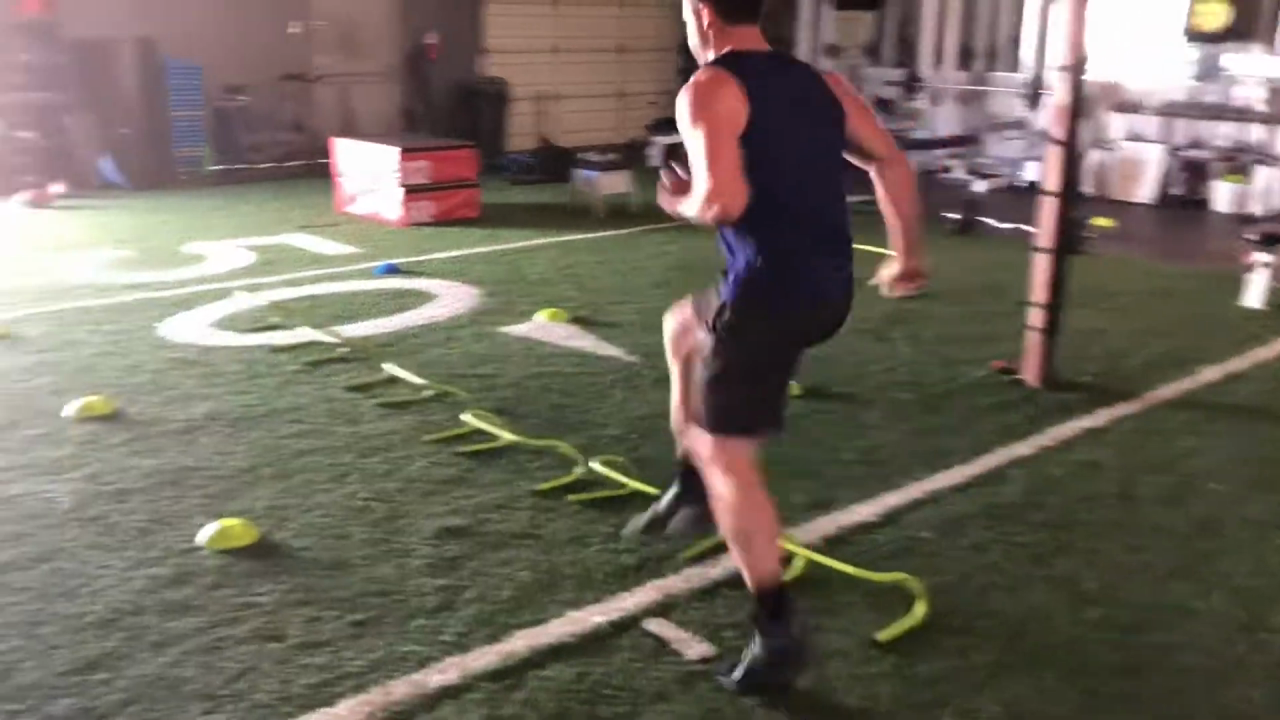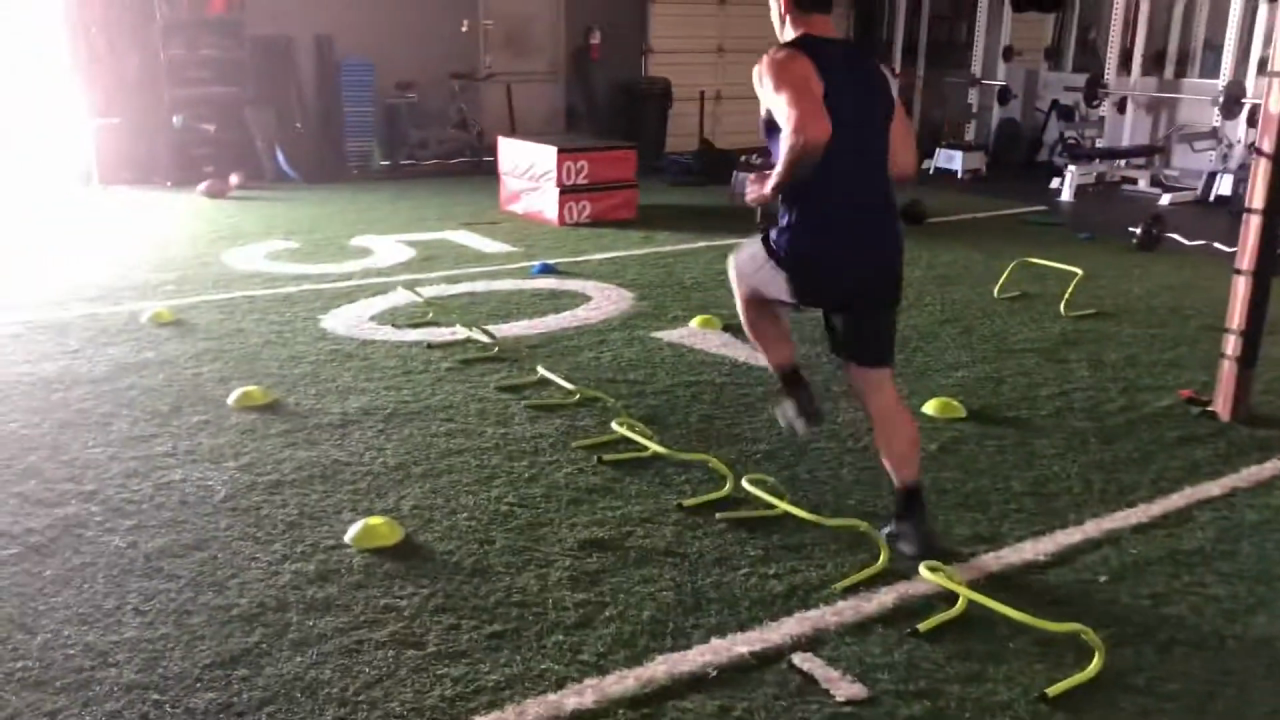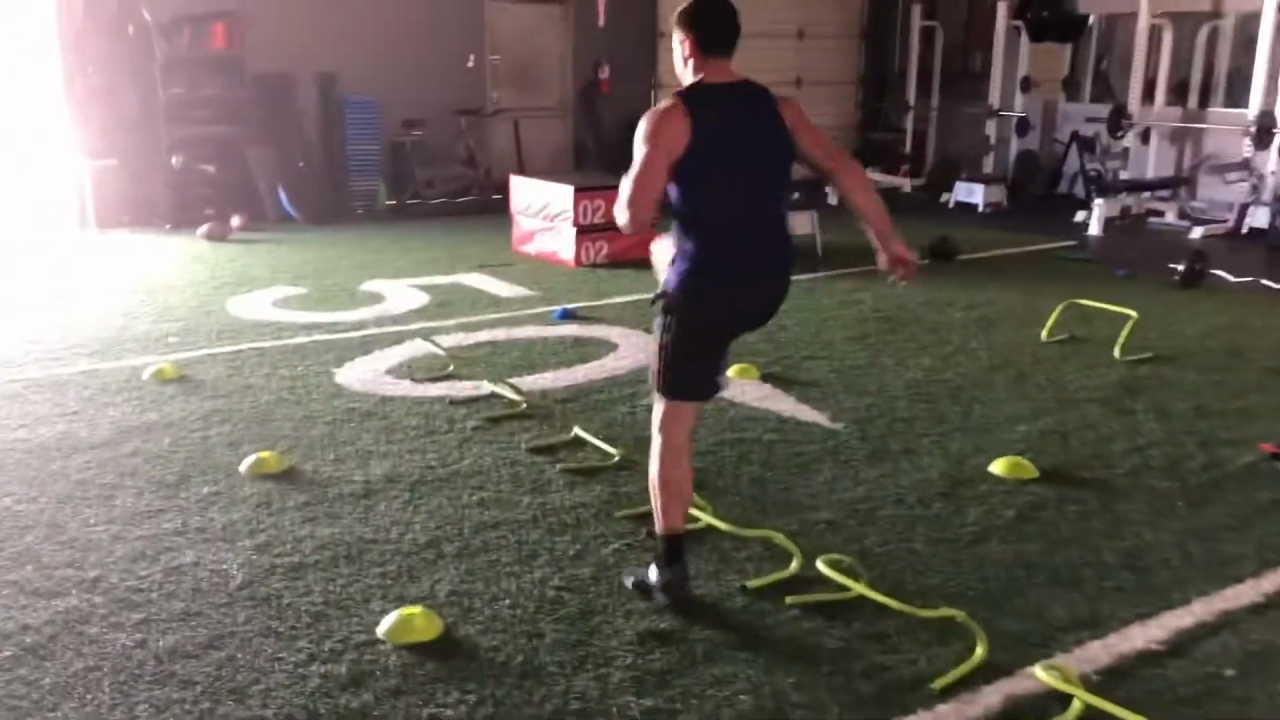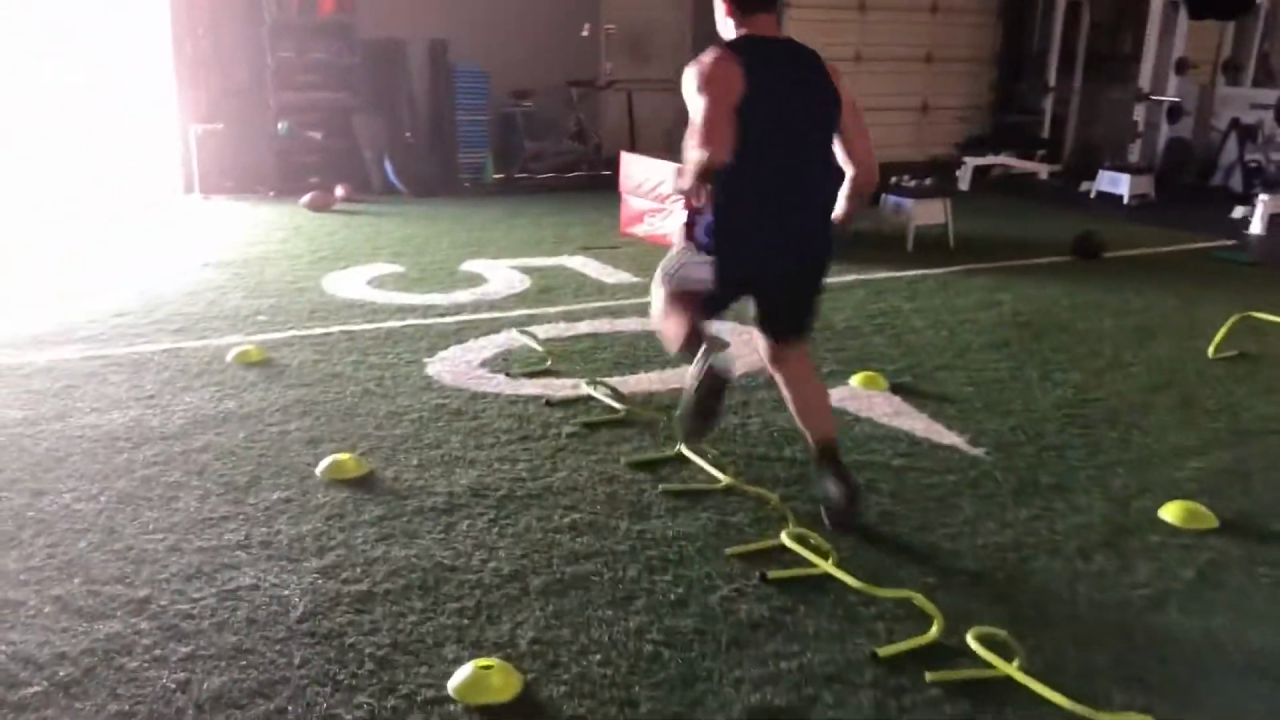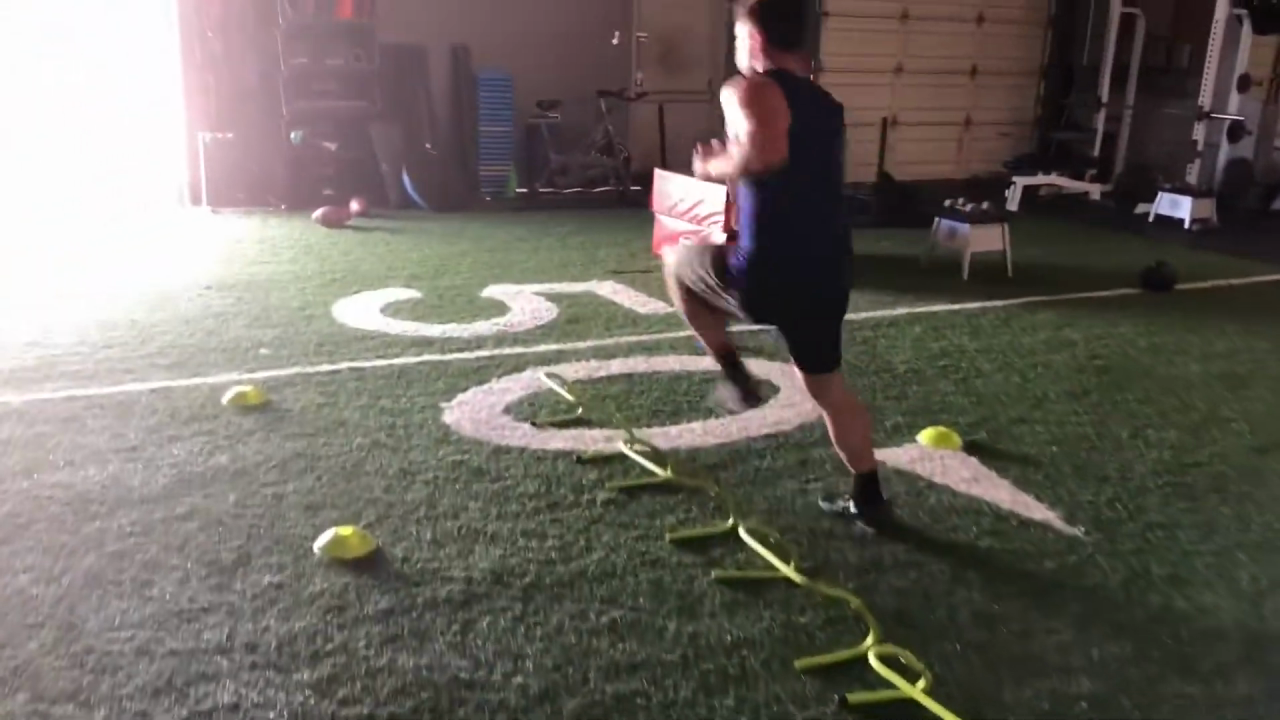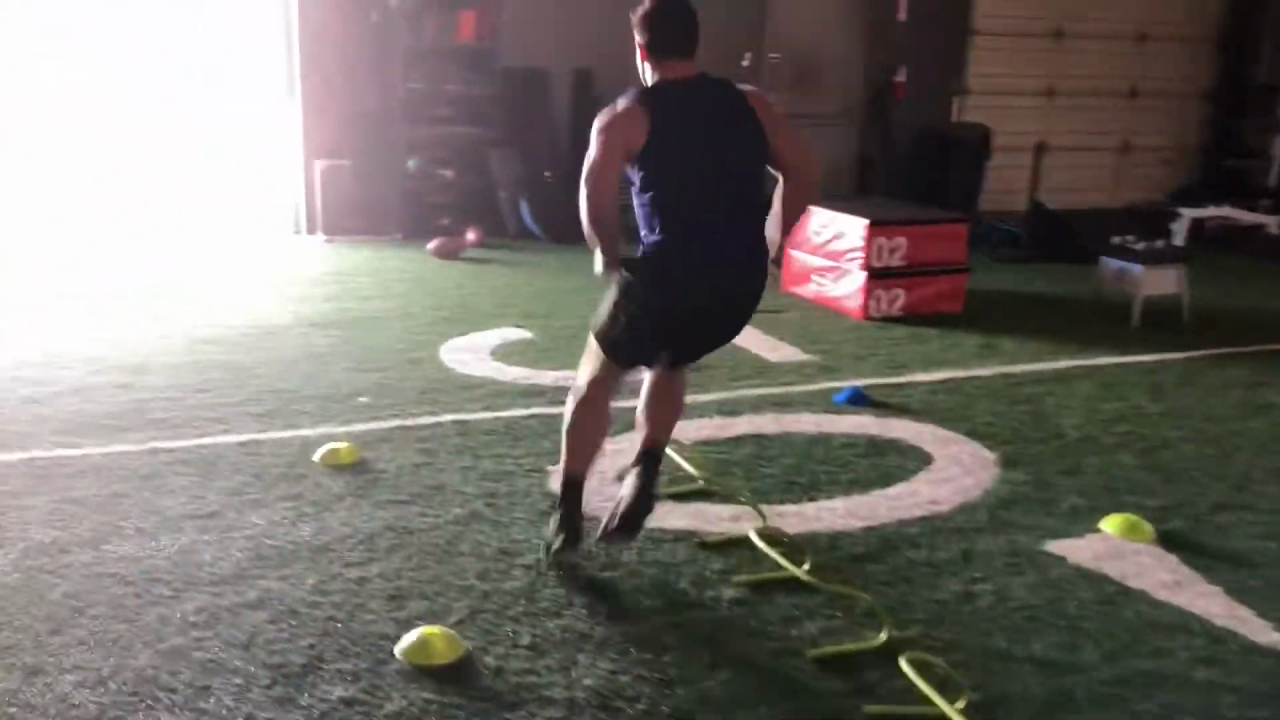
dt=0.7s
person 1, frame 1
left shoulder: (708, 89)
right shoulder: (820, 83)
left elbow: (725, 201)
right elbow: (888, 161)
left wrist: (682, 202)
right wrist: (905, 251)
left hip: (769, 293)
right hip: (827, 291)
left knee: (728, 462)
right knee: (683, 332)
left ankle: (778, 634)
right ankle: (689, 487)
person 1, frame 2
left shoulder: (783, 65)
right shoulder: (872, 69)
left elbow: (812, 131)
right elbow: (904, 163)
left wrist: (774, 183)
left hip: (810, 252)
right hip: (878, 253)
left knee: (745, 267)
right knee: (875, 383)
left ankle: (797, 394)
right ankle: (912, 516)
person 1, frame 3
left shoulder: (668, 118)
right shoulder: (780, 109)
left elbow: (634, 215)
right elbow: (844, 171)
left wrist: (626, 201)
right wrist: (886, 241)
left hip: (709, 288)
right hip: (769, 286)
left knee: (672, 423)
left ankle: (669, 566)
right ankle: (708, 381)
person 1, frame 4
left shoulder: (714, 66)
right shoulder: (821, 72)
left elbow: (710, 151)
right elbow: (863, 166)
left wrist: (694, 192)
right wrist: (833, 220)
left hip: (733, 245)
right hip: (804, 247)
left knee: (670, 300)
right knee: (789, 357)
left ankle: (703, 369)
right ankle: (835, 478)
person 1, frame 5
left shoulder: (750, 90)
right shoulder: (828, 107)
left elbow: (762, 151)
left wrist: (713, 167)
left hip: (769, 273)
right hip: (828, 275)
left knee: (678, 264)
right knee: (827, 383)
left ankle: (734, 373)
right ankle: (868, 496)
person 1, frame 6
left shoulder: (628, 117)
right shoulder: (746, 104)
left elbow: (594, 186)
right elbow: (801, 173)
left wrist: (607, 253)
right wrist: (778, 236)
left hip: (669, 281)
right hip: (737, 288)
left knee: (594, 388)
right knee: (665, 379)
left ankle: (568, 520)
right ankle: (644, 480)
